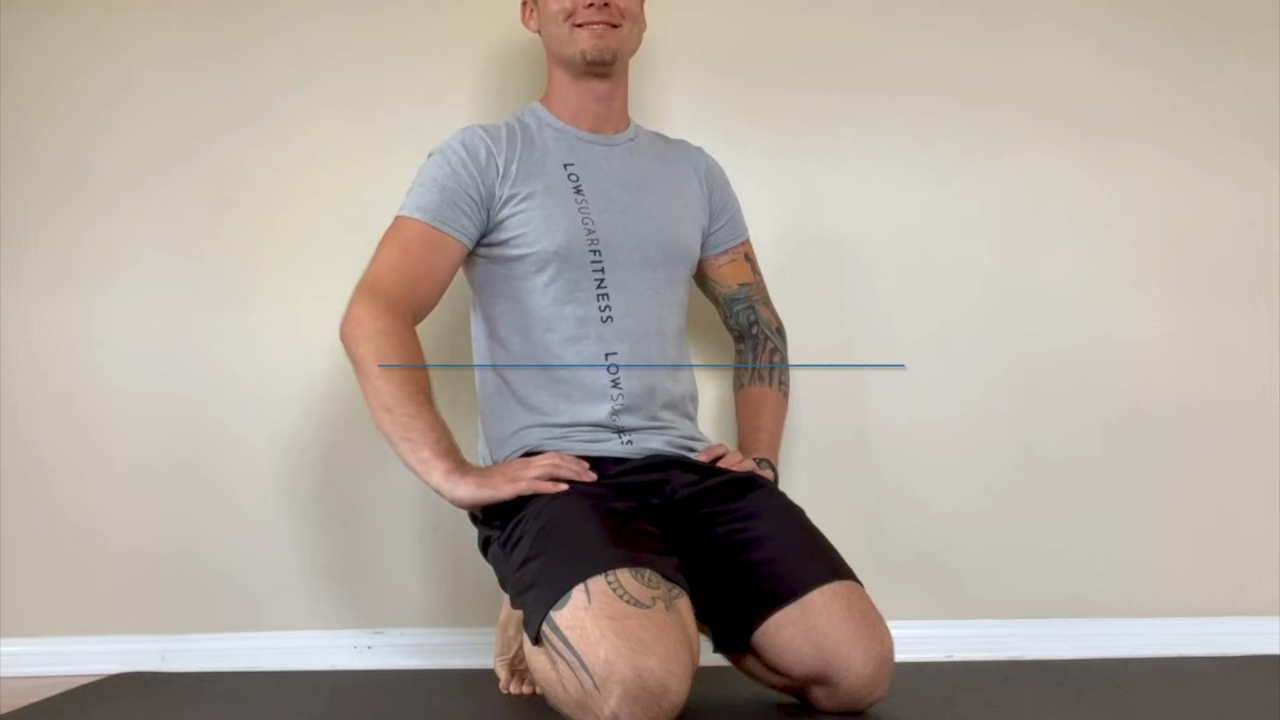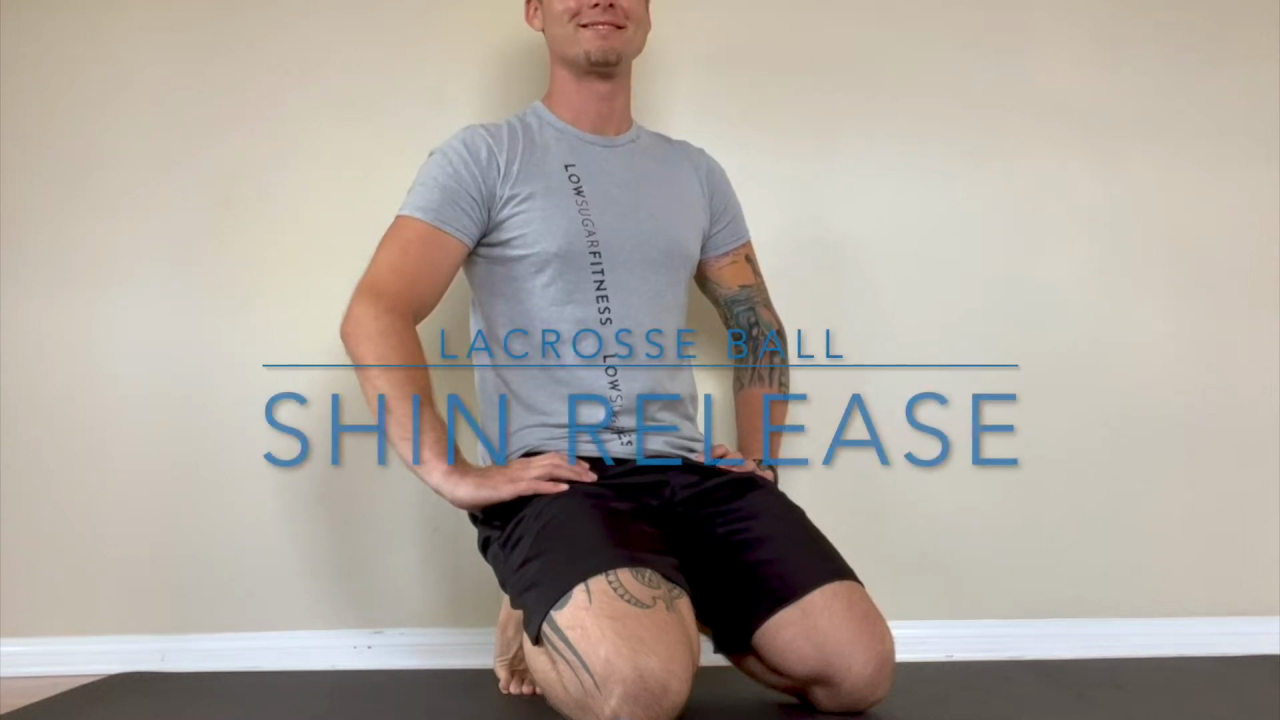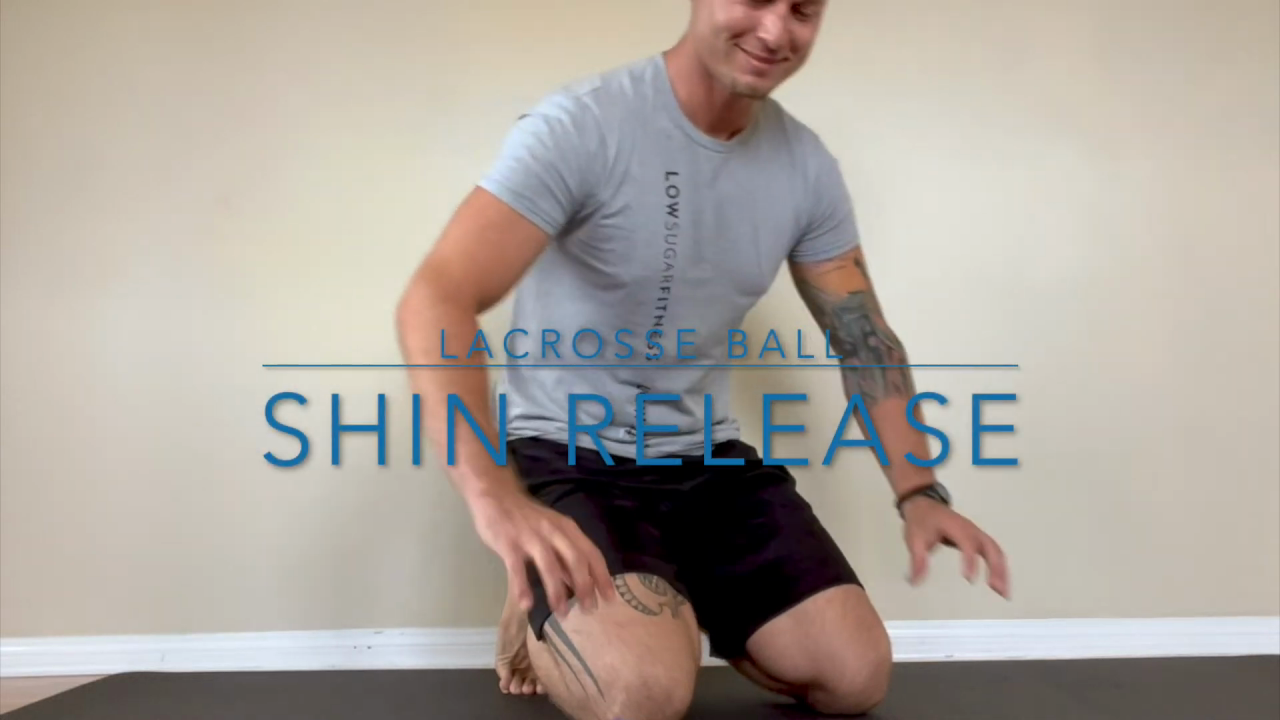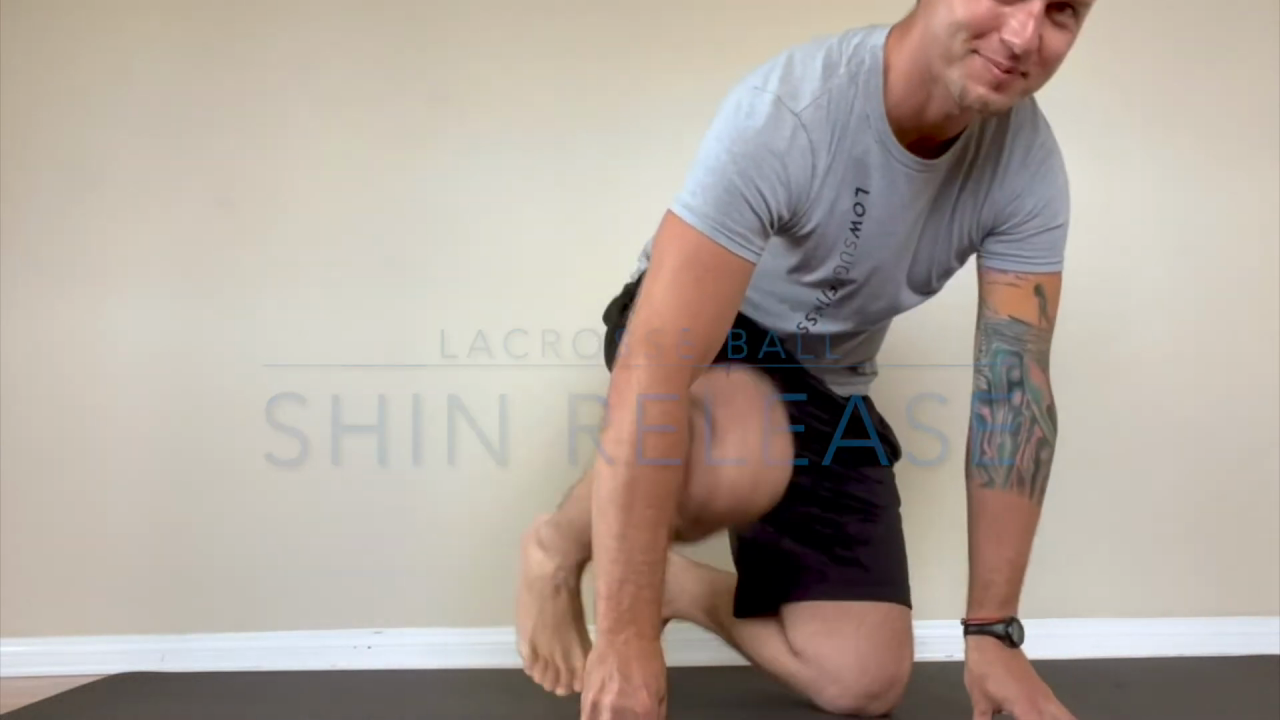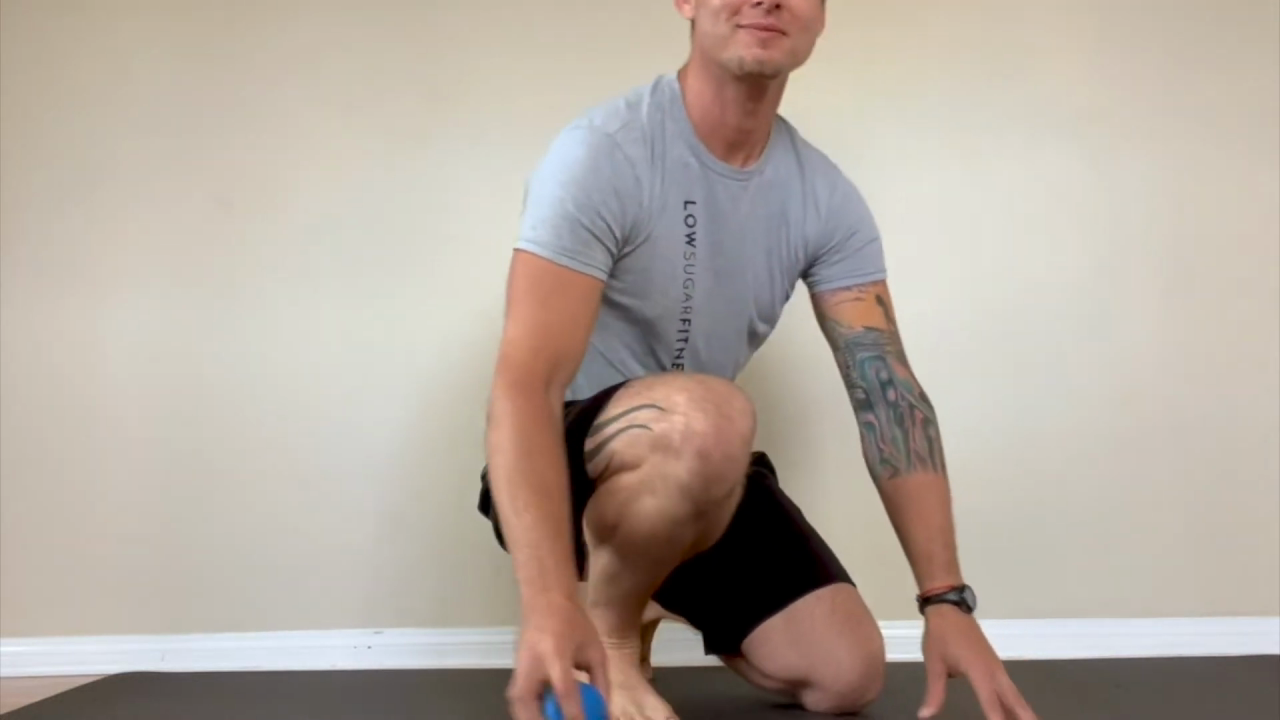
dt=1s
person 1, frame 1
left shoulder: (693, 170)
right shoulder: (483, 156)
left elbow: (758, 328)
right elbow: (373, 318)
left wrist: (760, 459)
right wrist: (456, 475)
left hip: (690, 468)
right hip: (555, 475)
left ankle: (668, 601)
right ankle: (545, 620)
person 1, frame 2
left shoulder: (695, 172)
right shoulder: (484, 156)
left elbow: (758, 328)
right elbow: (374, 317)
left wrist: (757, 460)
right wrist: (452, 474)
left hip: (690, 469)
right hip: (554, 476)
left ankle: (666, 602)
right ankle: (543, 619)
person 1, frame 3
left shoulder: (806, 167)
right shoulder: (580, 127)
left elbow: (864, 340)
right elbow: (435, 303)
left wrist: (919, 489)
right wrist: (495, 498)
left hip: (706, 460)
right hip: (568, 460)
left ankle: (692, 605)
right ankle: (542, 611)
person 1, frame 4
left shoulder: (1029, 164)
right shoulder: (786, 110)
left elbow: (1015, 391)
right elbow: (656, 366)
left wrist: (992, 630)
right wrist: (625, 630)
left hip: (830, 387)
right hip: (697, 341)
right knee: (748, 456)
left ankle: (677, 586)
right ankle: (560, 542)
person 1, frame 5
left shoulder: (825, 195)
right shoulder: (602, 152)
left elbow: (885, 390)
right elbow: (523, 383)
left wrist: (945, 600)
right wrist: (547, 602)
left hip: (696, 475)
right hip: (565, 462)
right knee: (707, 417)
left ankle: (659, 593)
right ankle: (607, 622)
